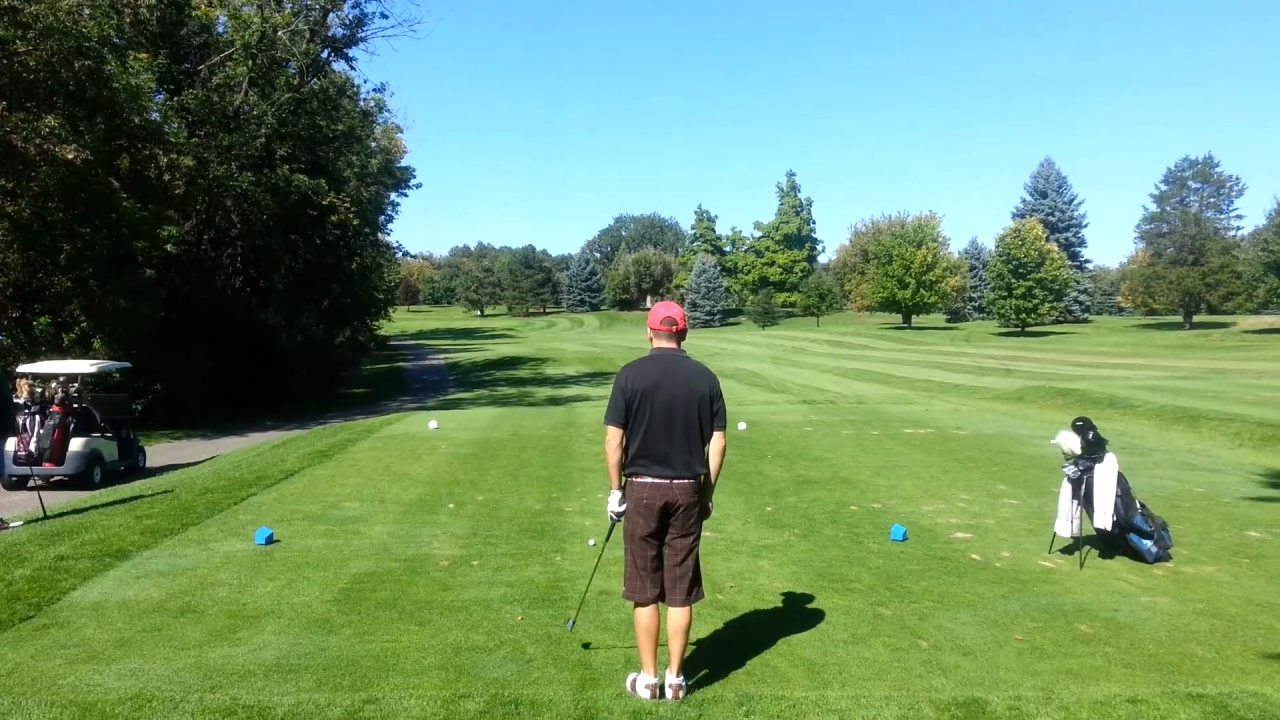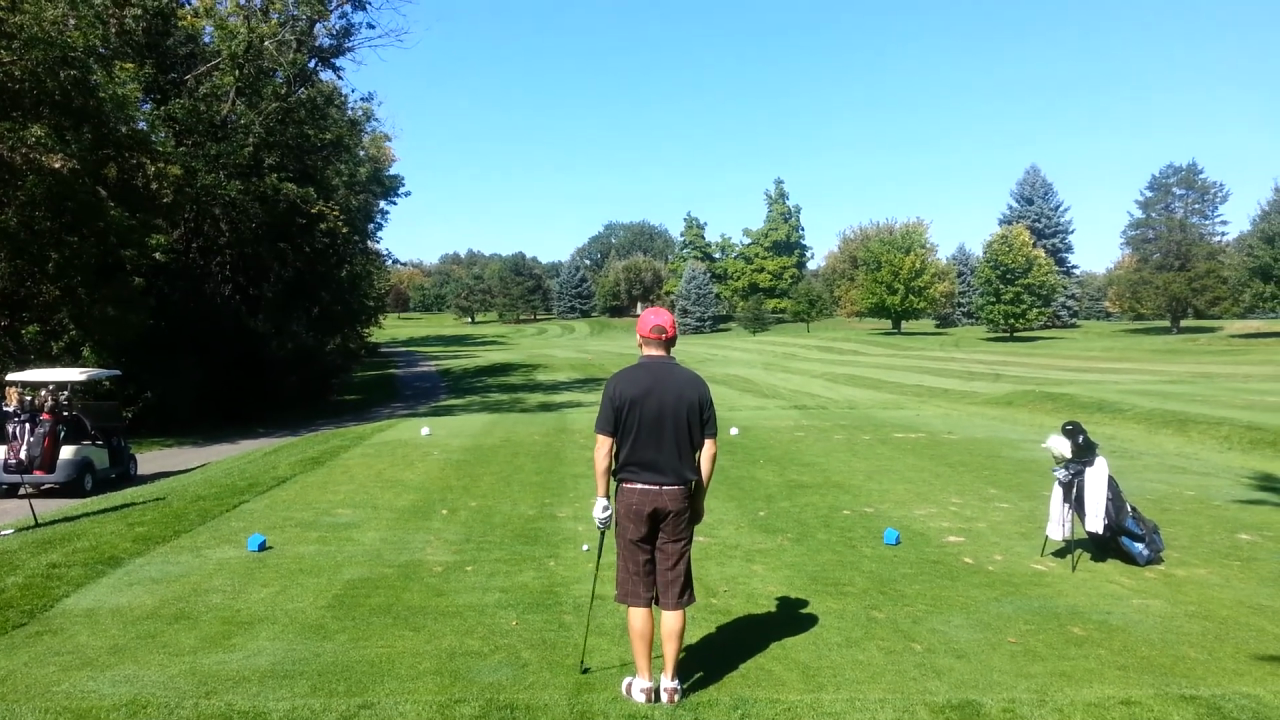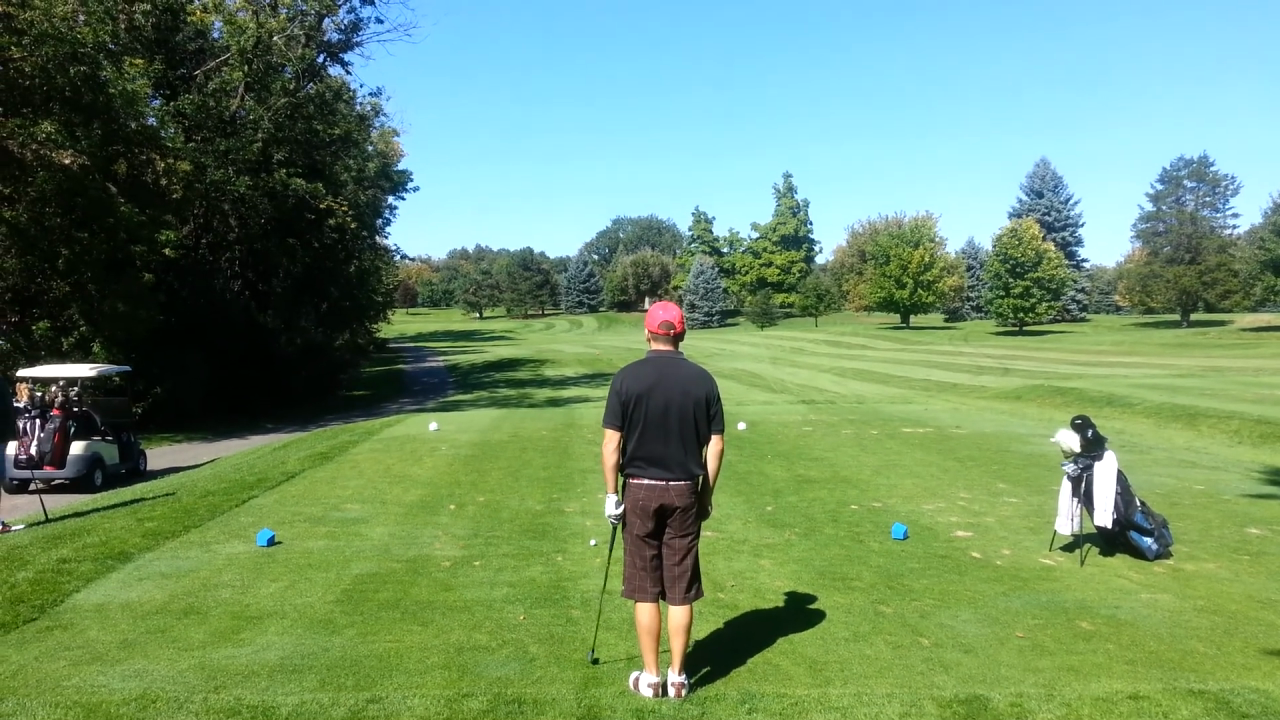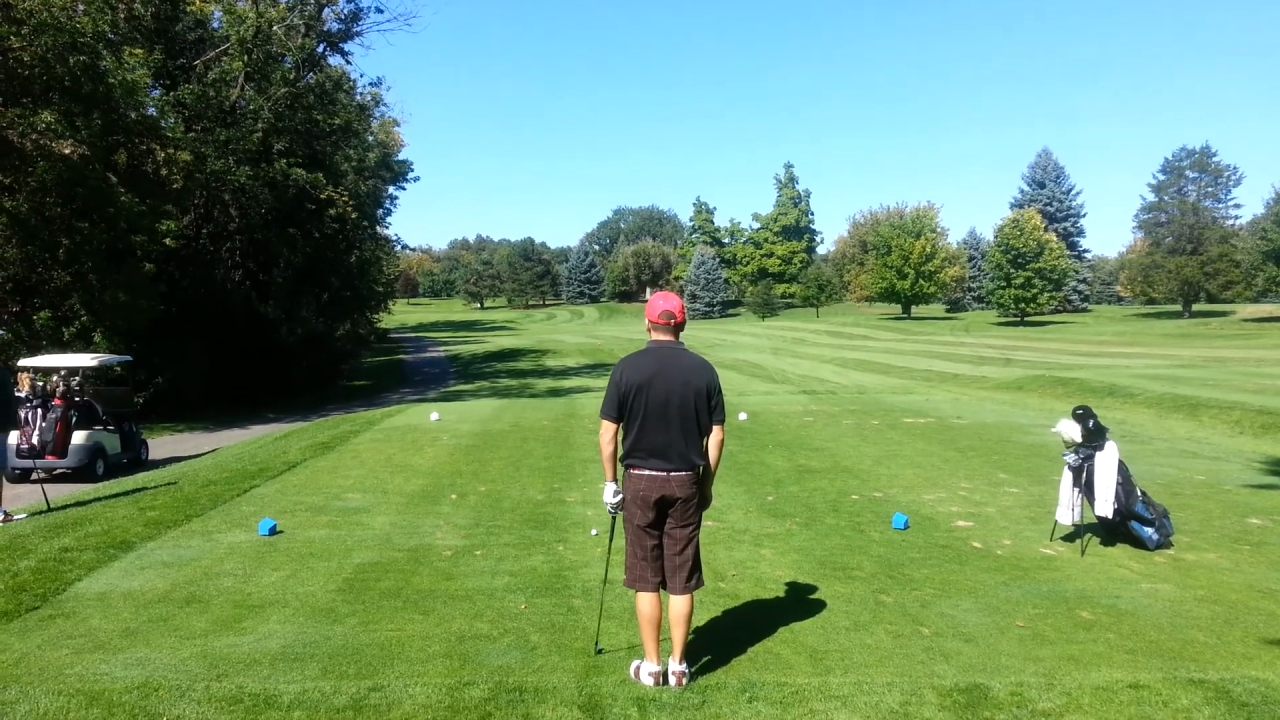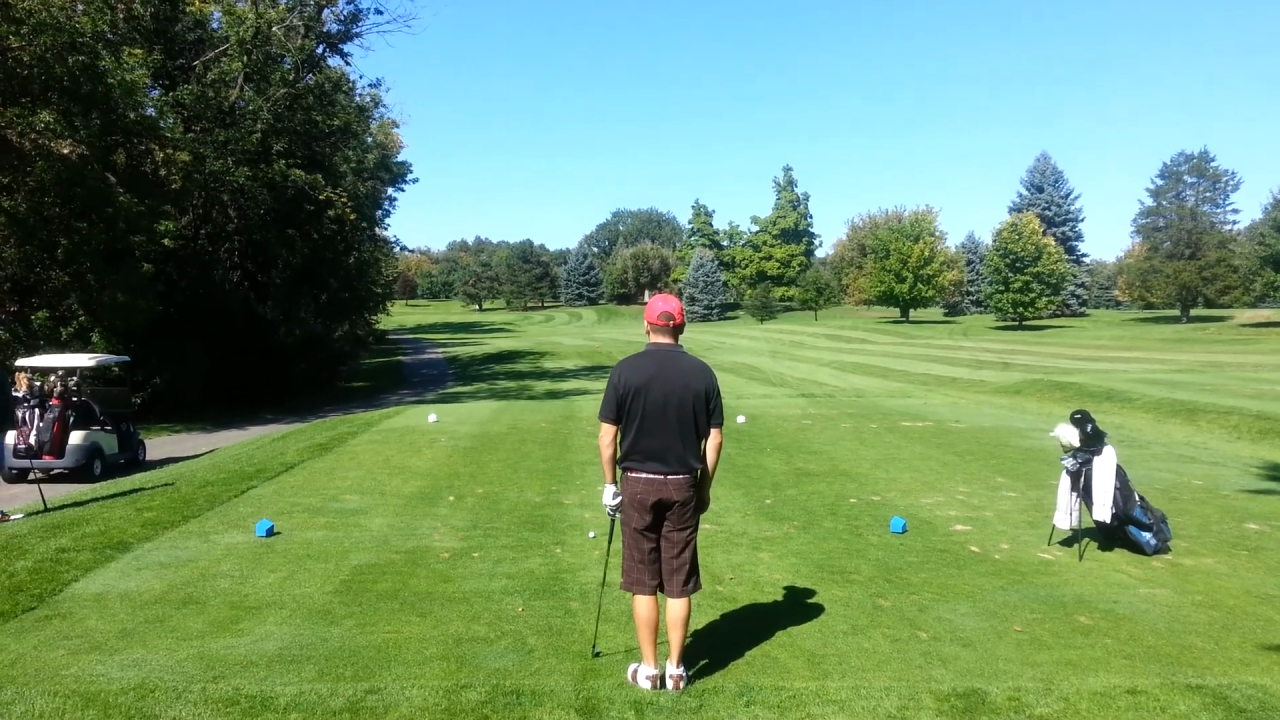
dt=0.3s
person 1, frame 1
left shoulder: (631, 374)
right shoulder: (705, 377)
left elbow: (614, 440)
right elbow: (717, 441)
left wrist: (616, 491)
right wrist: (707, 493)
left hip: (642, 489)
right hip: (686, 491)
left knee: (645, 589)
right knee: (680, 590)
left ankle: (647, 677)
right ankle: (675, 678)
person 1, frame 2
left shoulder: (620, 382)
right shoulder: (695, 384)
left elbow: (604, 447)
right elbow: (708, 448)
left wrist: (601, 497)
right wrist: (699, 498)
left hip: (634, 495)
right hip: (677, 496)
left knee: (638, 593)
right knee: (674, 594)
left ankle: (642, 682)
right ankle: (670, 682)
person 1, frame 3
left shoulder: (627, 377)
right shoulder: (702, 379)
left elbow: (612, 443)
right elbow: (715, 445)
left wrist: (612, 495)
right wrist: (707, 495)
left hip: (640, 491)
right hip: (684, 492)
left knee: (645, 589)
right knee: (681, 590)
left ankle: (650, 677)
right ankle: (677, 677)
person 1, frame 4
left shoulder: (627, 367)
right shoulder: (703, 370)
left elbow: (608, 433)
right elbow: (716, 435)
left wrist: (611, 483)
right wrist: (707, 485)
left hip: (641, 481)
right hip: (685, 482)
left knee: (646, 578)
right knee: (682, 579)
left ankle: (651, 665)
right ankle: (678, 665)
person 1, frame 5
left shoulder: (626, 370)
right shoulder: (702, 372)
left elbow: (607, 436)
right elbow: (714, 438)
left wrist: (610, 484)
right wrist: (704, 487)
left hip: (638, 484)
right hip: (683, 486)
left knee: (643, 581)
right knee: (679, 582)
left ankle: (648, 668)
right ankle: (675, 668)
